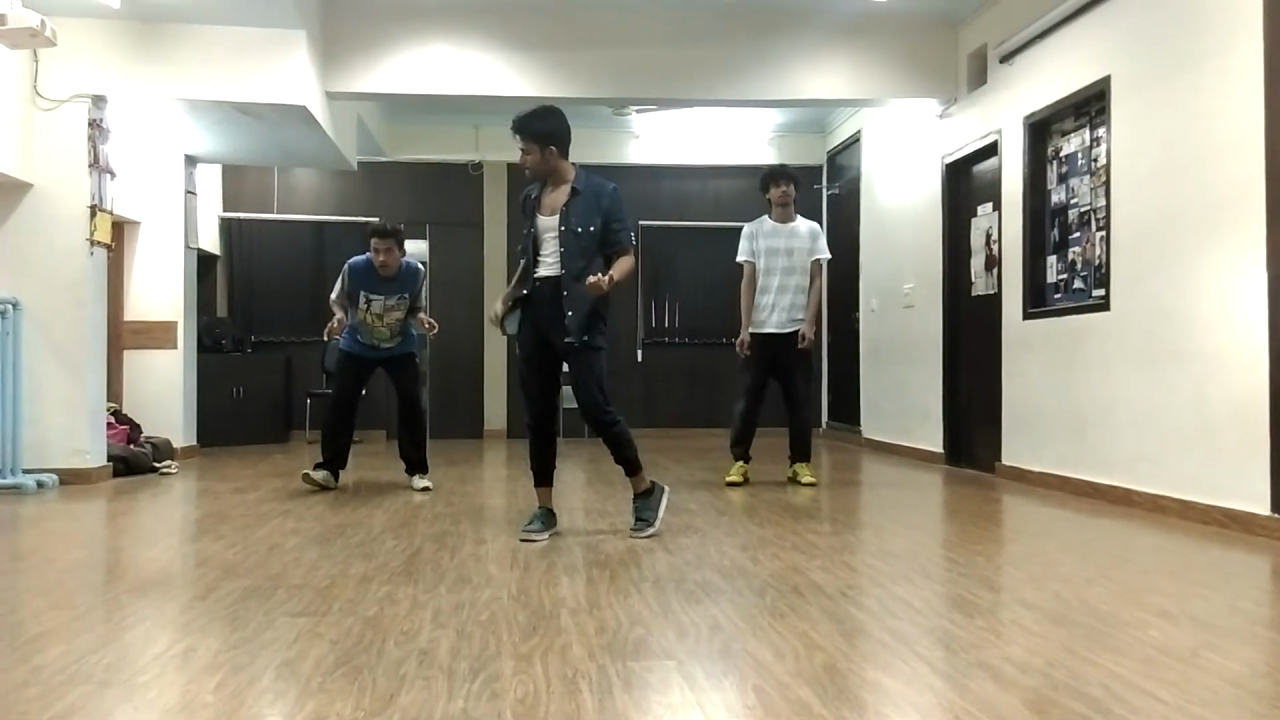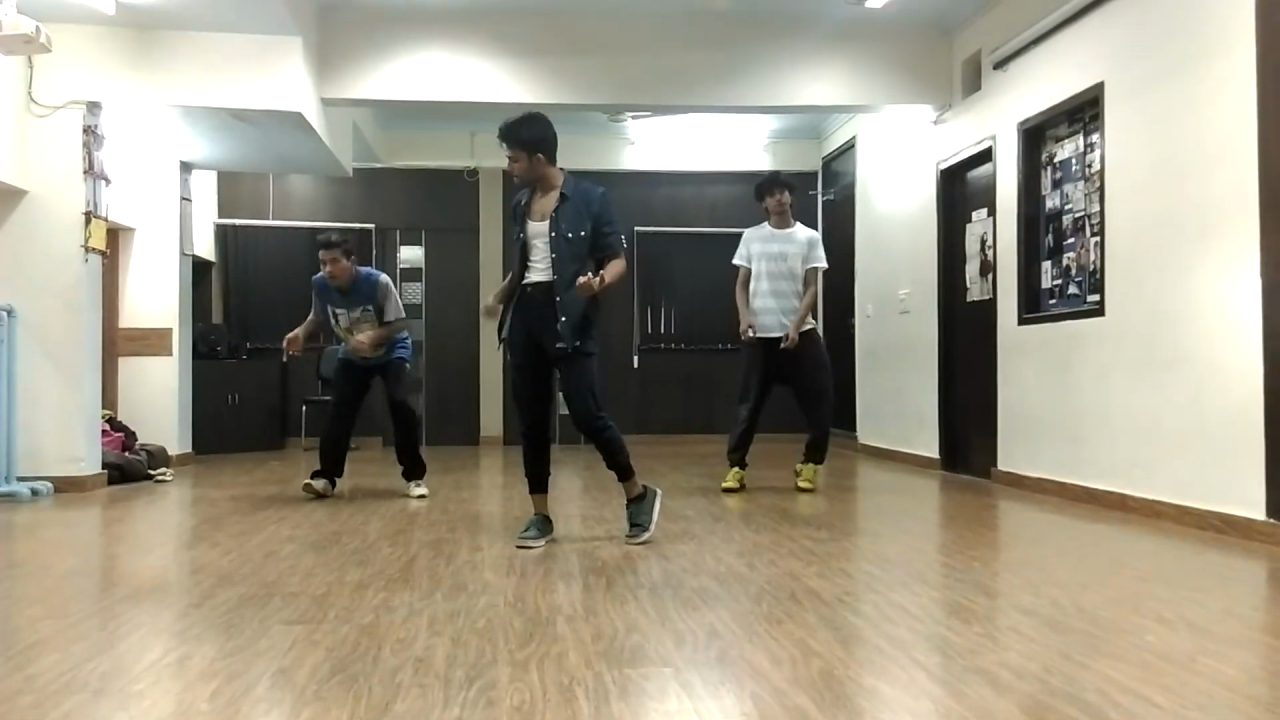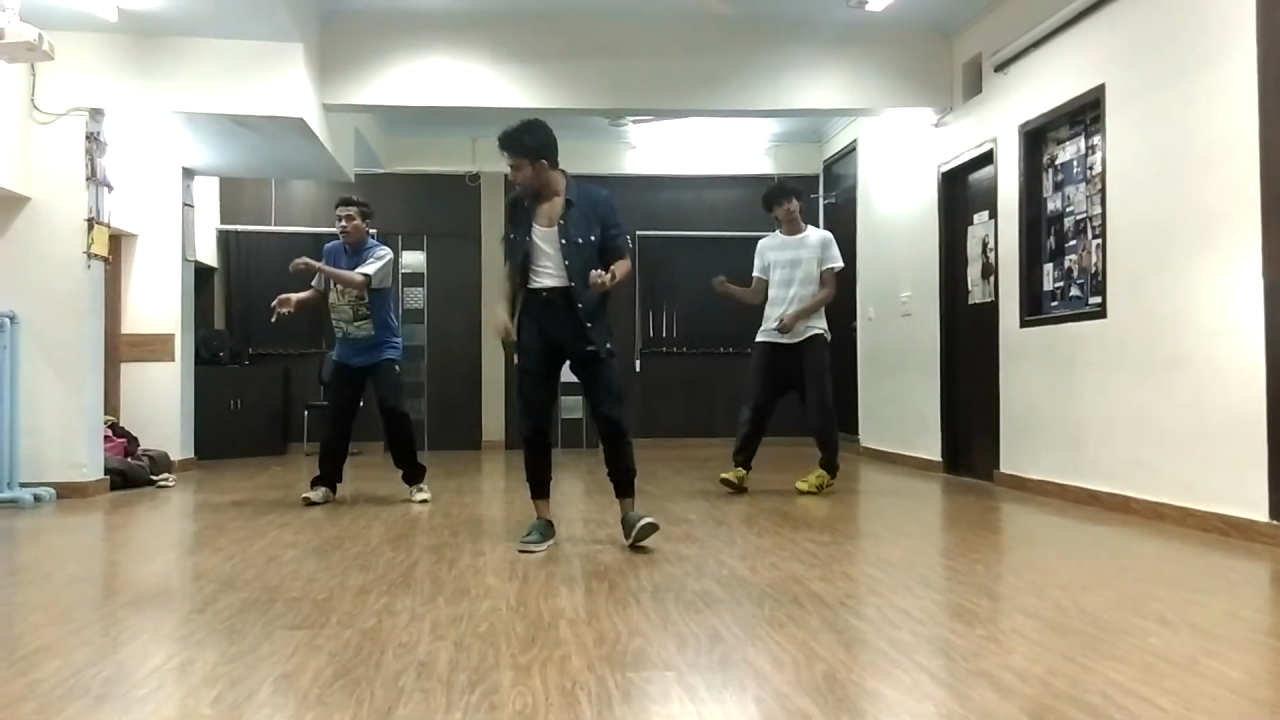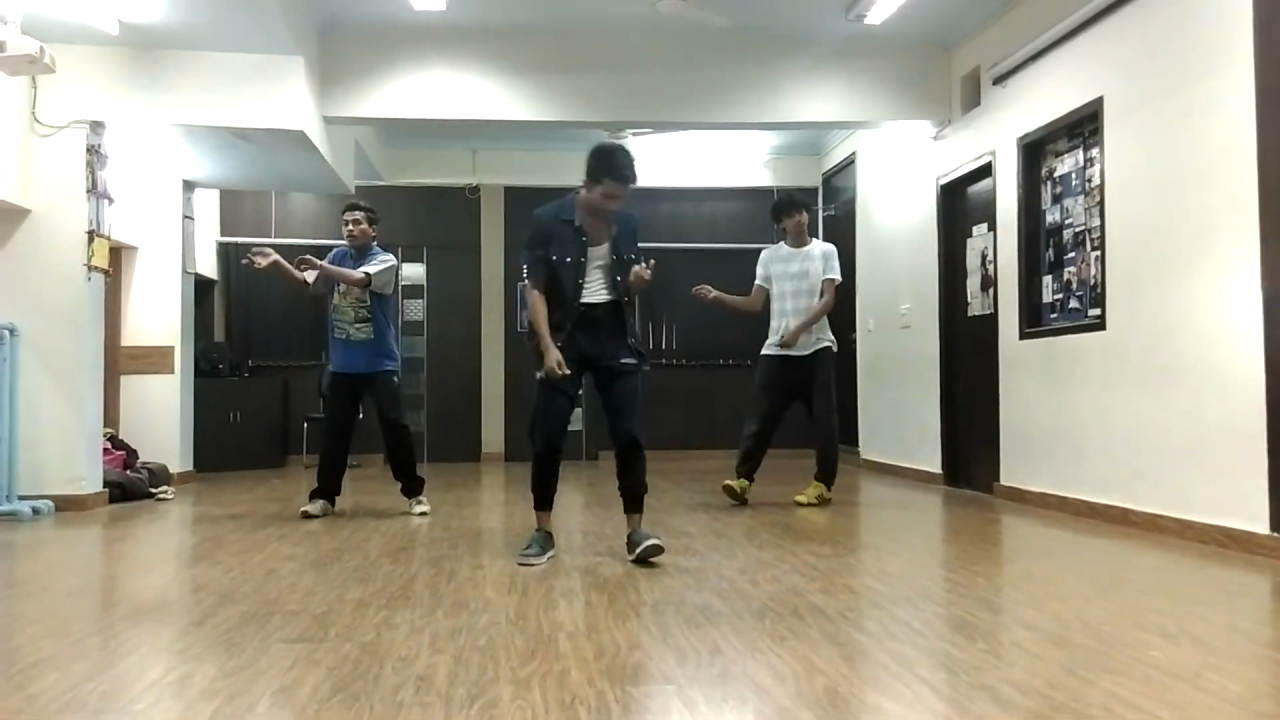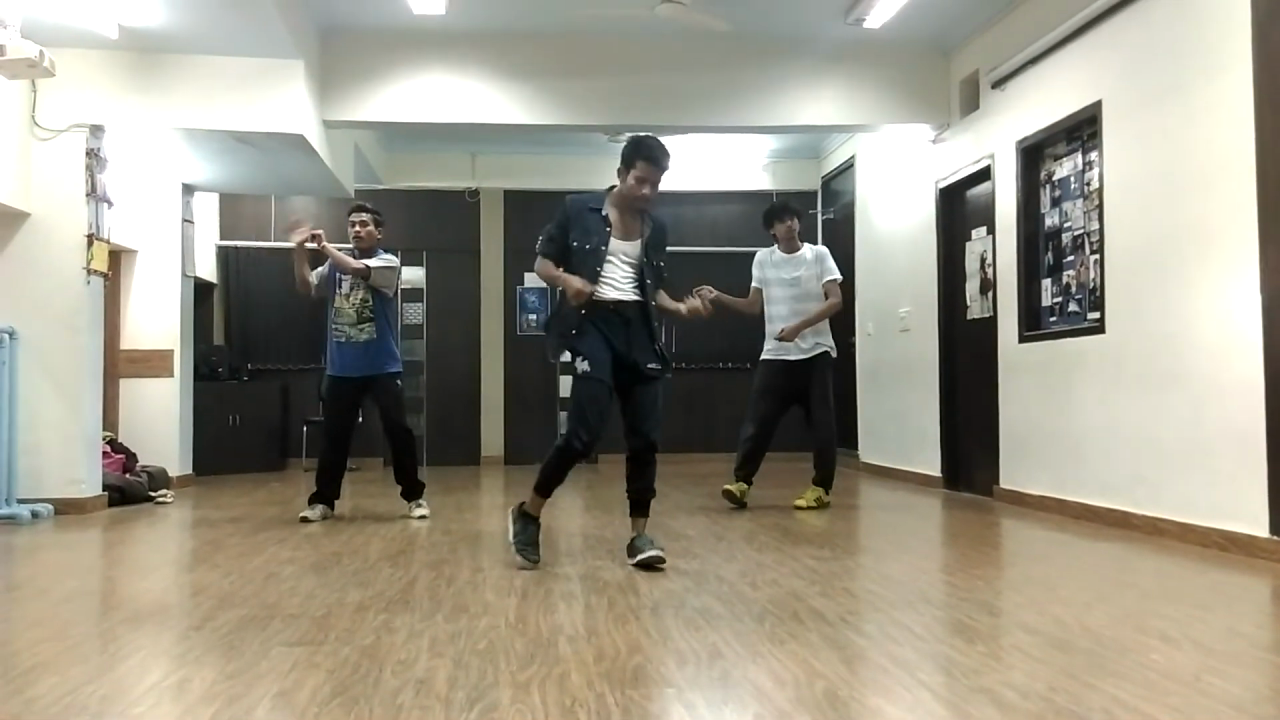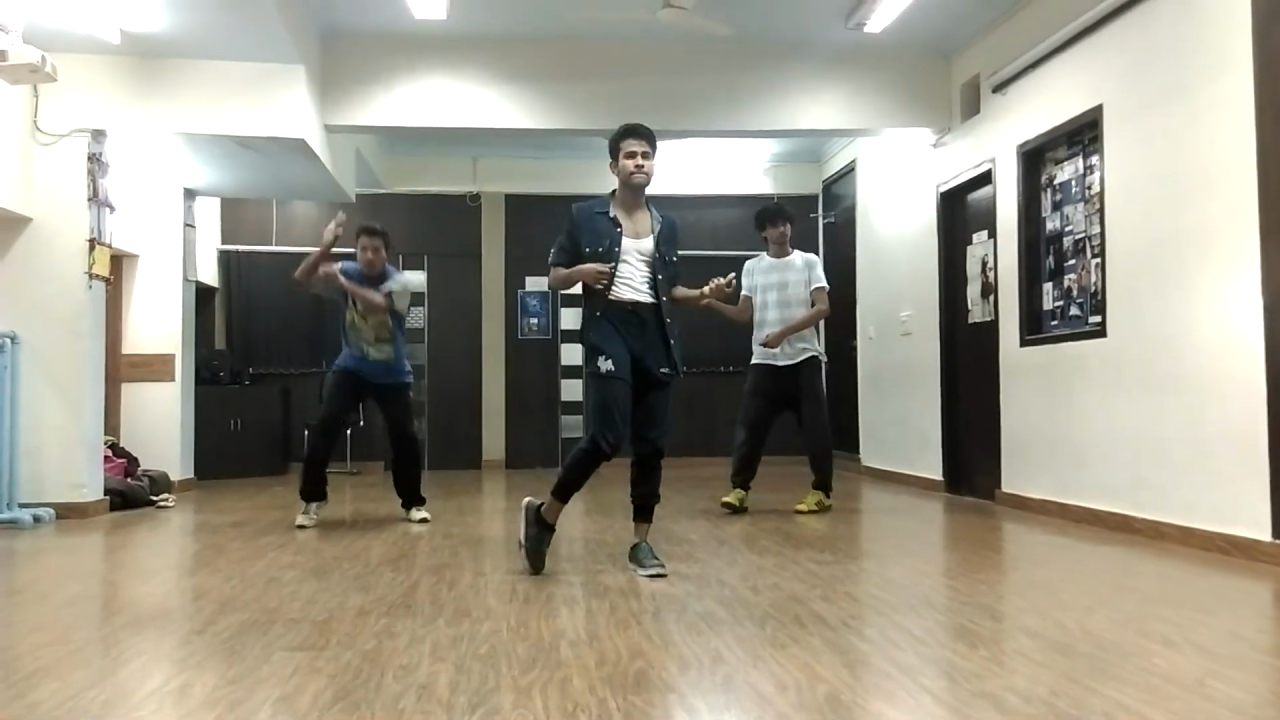
dt=0.4s
person 1, frame 1
left shoulder: (601, 193)
right shoulder: (531, 197)
left elbow: (626, 256)
left wrist: (608, 280)
right wrist: (507, 298)
left hip: (578, 311)
right hip: (535, 310)
left knee: (594, 406)
right knee: (538, 413)
left ankle: (646, 490)
right ankle: (544, 509)
person 1, frame 2
left shoulder: (590, 198)
right shoulder: (521, 204)
left elbow: (617, 259)
left wrist: (599, 281)
right wrist: (501, 294)
left hip: (569, 316)
right hip: (526, 316)
left knee: (586, 413)
right knee: (531, 421)
left ankle: (639, 494)
right ankle: (541, 516)
person 1, frame 3
left shoulder: (595, 201)
right shoulder: (517, 207)
left elbow: (624, 259)
left wrist: (609, 278)
right wrist: (506, 309)
left hip: (584, 317)
right hip: (536, 319)
left knee: (610, 418)
right knee: (535, 424)
left ankle: (629, 513)
right ankle: (543, 520)
person 1, frame 4
left shoulder: (626, 223)
right shoulder: (548, 221)
right elbow: (535, 290)
left wrist: (638, 281)
right wrist: (547, 346)
left hip: (613, 332)
right hip: (566, 332)
left knee: (629, 434)
right knee: (548, 437)
left ankle: (635, 530)
right ankle: (543, 532)
person 1, frame 5
left shoulder: (656, 228)
right shoulder: (578, 209)
right elbow: (542, 261)
left wrist: (680, 308)
right wrist: (565, 280)
left hip: (638, 329)
right hip: (593, 323)
left knee: (644, 437)
right knee: (585, 431)
left ankle: (639, 536)
right ankle: (528, 512)
person 1, frame 6
left shoulder: (666, 226)
right shoulder: (586, 216)
right elbow: (554, 276)
left wrist: (701, 294)
right wrist: (579, 272)
left hip: (653, 332)
right hip: (608, 326)
left knee: (651, 444)
right knee: (607, 435)
left ankle: (640, 542)
right ankle: (543, 513)
person 2, frame 1
left shoulder: (811, 231)
right shoulder: (753, 230)
left elbow: (816, 281)
right elbow: (748, 281)
left wrist: (809, 323)
right wrist: (745, 328)
left hip: (796, 329)
right hip: (761, 329)
left knee: (800, 399)
right knee: (749, 397)
left ankle: (800, 463)
right ankle: (740, 462)
person 2, frame 2
left shoulder: (809, 237)
right shoulder: (751, 237)
left elbow: (811, 288)
right elbow: (741, 285)
left wrist: (796, 327)
right wrist: (744, 317)
left hip: (800, 331)
right hip: (761, 334)
left knee: (820, 399)
right knee: (750, 403)
left ankle: (809, 463)
right ankle: (736, 467)
person 2, frame 3
left shoulder: (822, 239)
right shoulder: (765, 246)
left elbow: (829, 290)
right elbow: (756, 294)
left wrist: (797, 316)
right wrist: (730, 289)
left hip: (810, 335)
right hip: (769, 338)
left knee: (820, 404)
right knee: (755, 405)
left ankle: (827, 469)
right ankle: (740, 468)
person 2, frame 4
left shoulder: (826, 251)
right shoulder: (769, 256)
left elbow: (828, 300)
right elbow: (755, 303)
left wrist: (798, 330)
right wrist: (717, 296)
left hip: (817, 348)
right hip: (776, 351)
left knee: (824, 419)
right knee: (760, 417)
left ankle: (823, 483)
right ankle: (743, 479)
person 2, frame 5
left shoulder: (819, 254)
right shoulder: (763, 259)
left elbow: (835, 301)
right elbow: (754, 305)
left wrist: (798, 327)
right wrist: (717, 297)
left hip: (815, 353)
right hip: (776, 355)
left knee: (822, 423)
right knee: (757, 420)
left ankle: (821, 487)
right ankle: (741, 482)
person 2, frame 6
left shoulder: (809, 262)
right shoulder: (752, 267)
left elbow: (822, 308)
right elbow: (744, 314)
left wrist: (783, 332)
right wrist: (711, 302)
left hip: (804, 358)
right hip: (764, 361)
left knee: (816, 427)
right knee: (749, 426)
left ankle: (821, 491)
right ankle: (739, 489)
person 3, frame 1
left shoulder: (415, 273)
right shoulder: (354, 268)
left elbow: (416, 308)
right elbow: (338, 300)
left wrist: (422, 319)
right wrist: (339, 317)
left hip: (400, 347)
right hip: (357, 346)
left knee: (411, 401)
right knee: (341, 401)
left ankle: (417, 470)
right ankle: (329, 469)
person 3, frame 2
left shoulder: (378, 282)
right shoulder: (319, 284)
left elbow: (398, 323)
right elbow: (318, 316)
left wrist: (372, 336)
right wrist: (301, 332)
left hip: (391, 351)
right hip: (353, 357)
left knee: (401, 404)
right knee: (340, 411)
left ankle: (414, 476)
right ankle: (326, 476)
person 3, frame 3
left shoulder: (381, 254)
right shoulder: (331, 251)
left elbow: (358, 282)
right elbow: (320, 289)
left wrist: (318, 267)
right wrist: (296, 298)
left hip: (382, 349)
right hip: (346, 352)
left knee: (392, 409)
right knee: (337, 417)
left ankle: (415, 480)
right ankle: (326, 483)
person 3, frame 4
left shoulder: (385, 261)
right shoulder: (337, 256)
left elbow: (358, 279)
right elbow: (308, 281)
left wrist: (321, 265)
right wrist: (277, 262)
left hip: (379, 362)
right hip: (342, 363)
left knee: (394, 424)
right knee: (335, 429)
left ankle: (414, 492)
right ankle: (324, 496)
person 3, frame 5
left shoulder: (388, 263)
right shoulder: (336, 263)
left elbow: (356, 269)
right elbow: (307, 288)
left wrist: (325, 246)
right wrist: (300, 249)
left hip: (382, 366)
right hip: (341, 366)
left knee: (398, 429)
right knee: (334, 433)
left ankle: (414, 496)
right ankle: (323, 500)
person 3, frame 6
left shoulder: (400, 281)
right shoulder: (347, 271)
left elbow: (379, 304)
right elbow: (301, 278)
left wrist: (342, 284)
right wrist: (325, 247)
left hip: (392, 374)
right hip: (351, 368)
left knee: (404, 436)
right knee: (325, 427)
left ankle: (413, 502)
right ankle: (313, 500)
